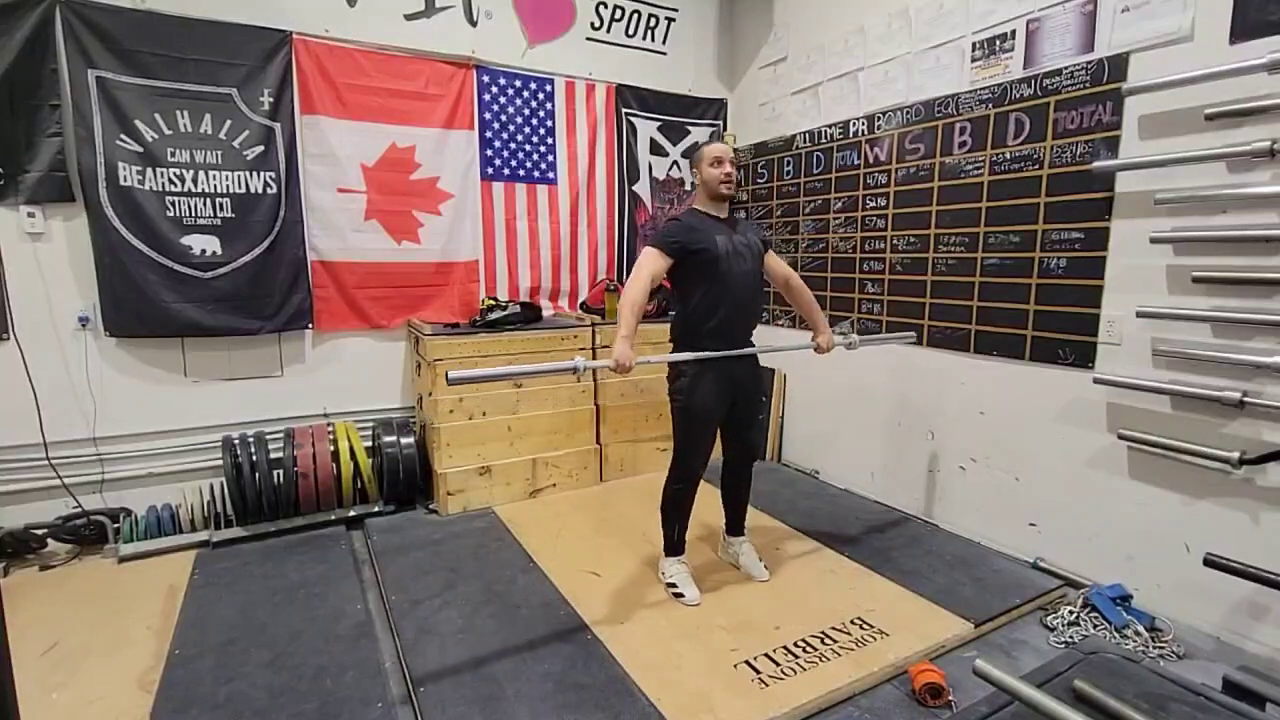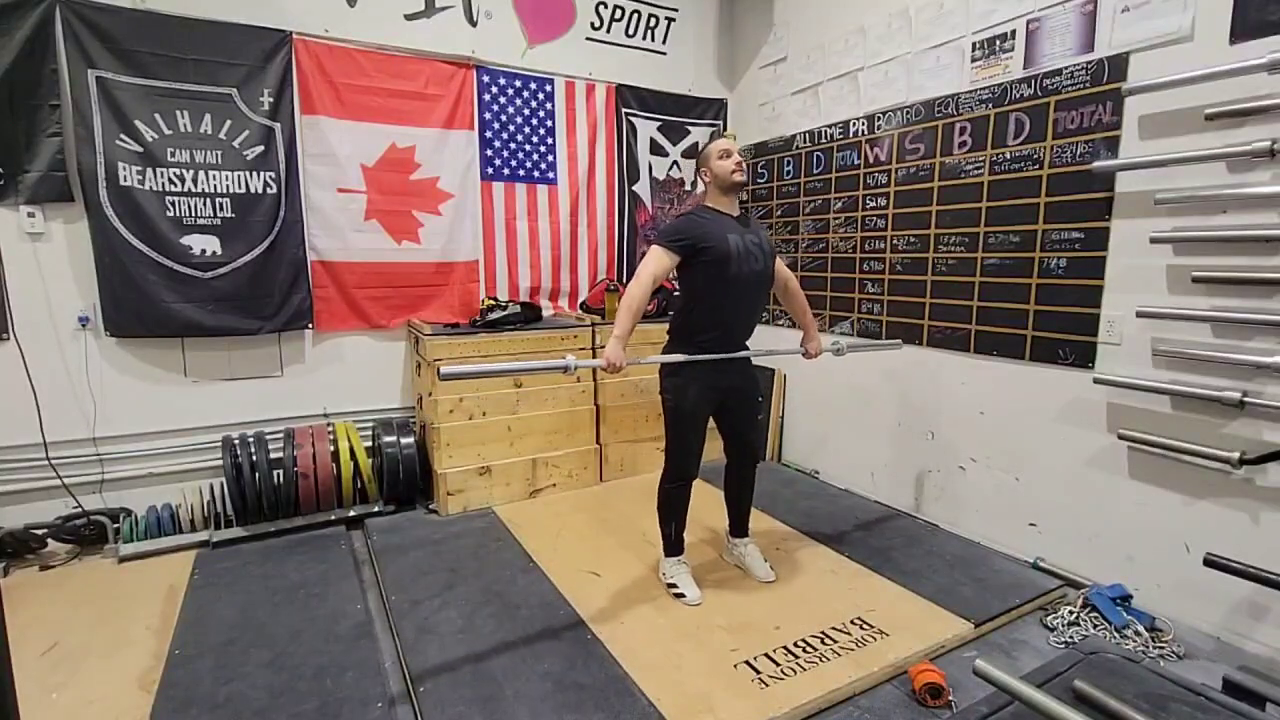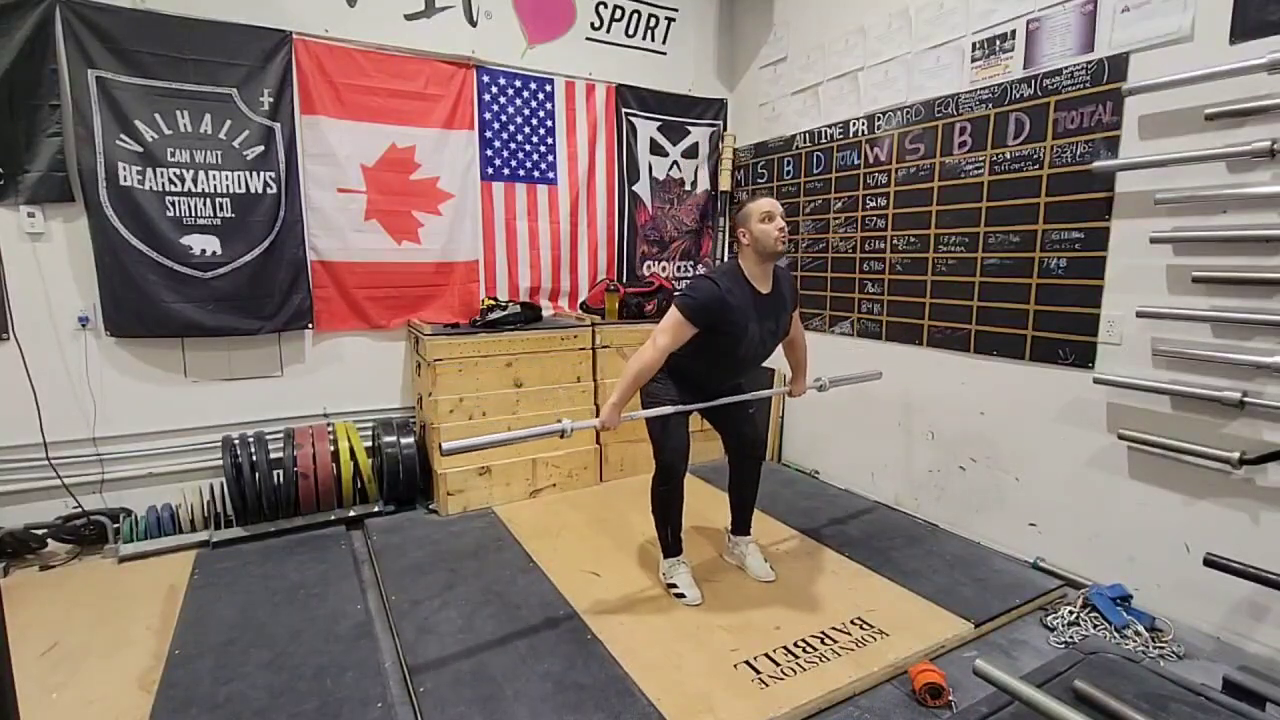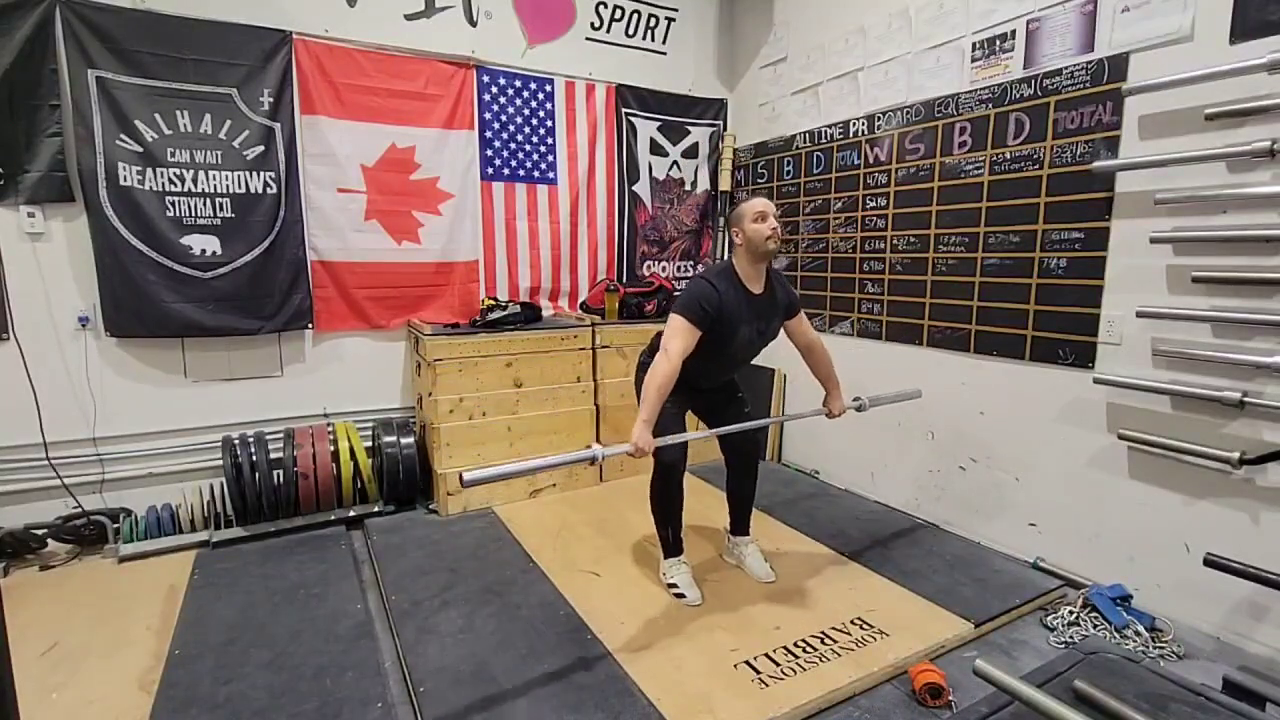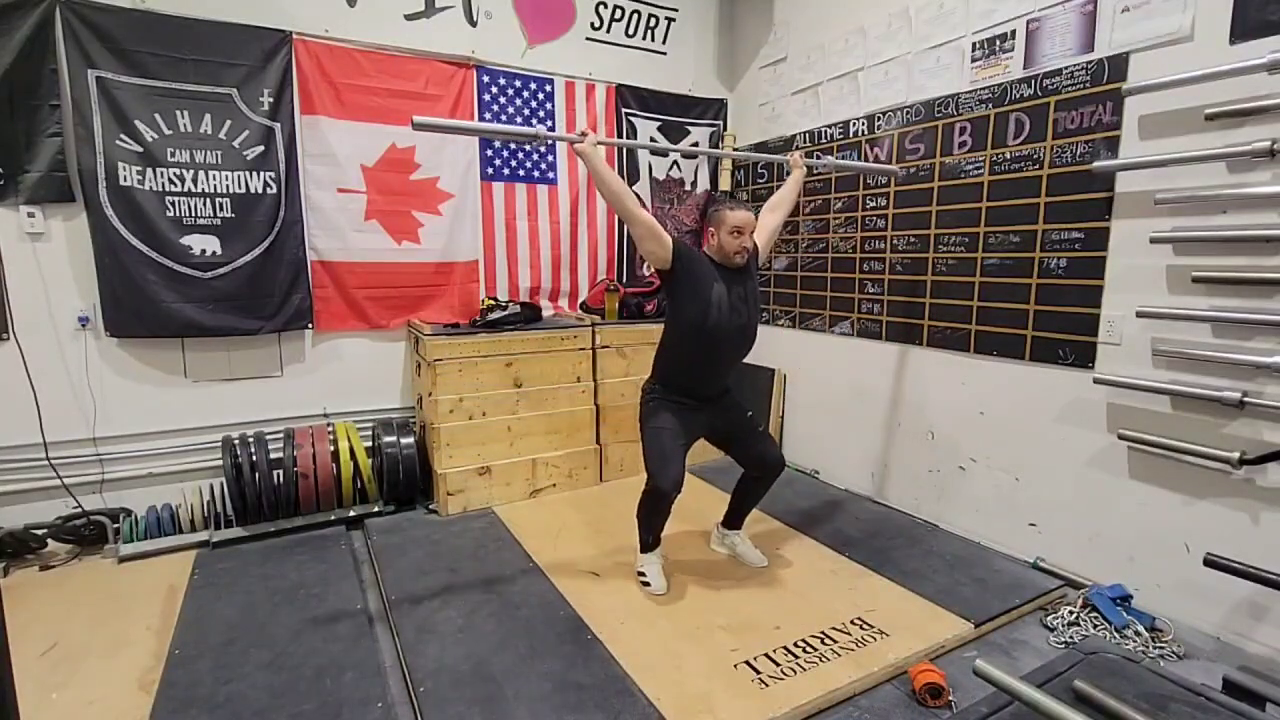
dt=1s
person 1, frame 1
left shoulder: (749, 231)
right shoulder: (681, 229)
left elbow: (786, 278)
right elbow: (639, 281)
left wrist: (820, 326)
right wrist: (624, 341)
left hip: (743, 362)
right hip: (698, 368)
left knee: (743, 455)
right knee: (689, 465)
left ankle: (734, 539)
right ankle: (673, 559)
person 1, frame 2
left shoulder: (756, 230)
right shoulder: (690, 227)
left elbow: (785, 283)
right elbow: (644, 279)
left wrist: (811, 332)
right wrist: (618, 341)
left hip: (736, 363)
right hip: (690, 367)
left knee: (746, 455)
right knee: (682, 466)
left ankle: (739, 541)
right ankle: (673, 560)
person 1, frame 3
left shoulder: (784, 285)
right shoulder: (715, 290)
left elbow: (793, 334)
right elbow: (657, 347)
left wrist: (799, 377)
right wrist: (615, 404)
left hip: (724, 382)
right hip: (672, 381)
left knee: (751, 448)
right knee: (672, 463)
left ankle: (739, 540)
right ankle: (672, 561)
person 1, frame 4
left shoulder: (780, 291)
right shoulder: (709, 290)
left elbow: (809, 342)
right elbow: (671, 356)
left wrist: (833, 392)
right wrist: (643, 426)
left hip: (717, 380)
right hip: (668, 378)
left knee: (747, 450)
right knee: (670, 461)
left ankle: (739, 541)
right ankle: (673, 560)
person 1, frame 5
left shoulder: (749, 262)
right shoulder: (683, 265)
left elbow: (775, 212)
right elbow: (633, 212)
left wrist: (797, 172)
right wrist: (589, 155)
left hip: (721, 399)
right hip: (669, 402)
left knee: (768, 462)
right knee: (665, 482)
left ankle: (728, 531)
right ankle: (648, 553)
